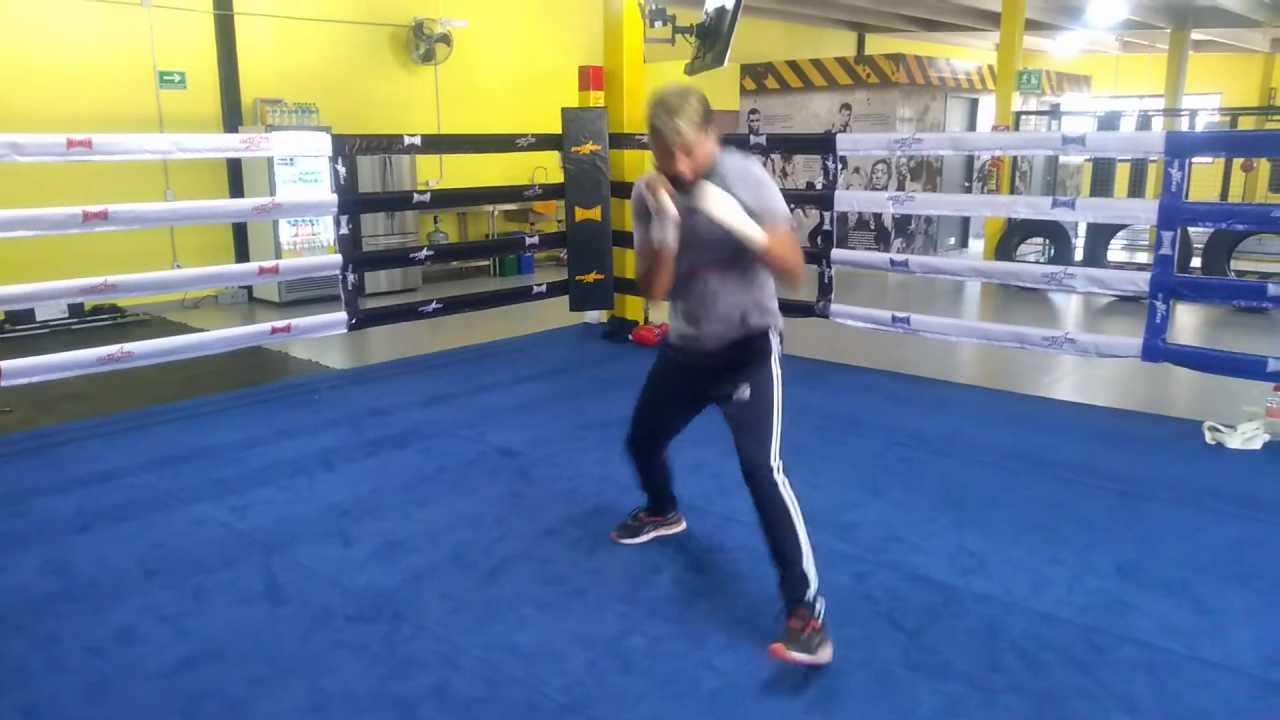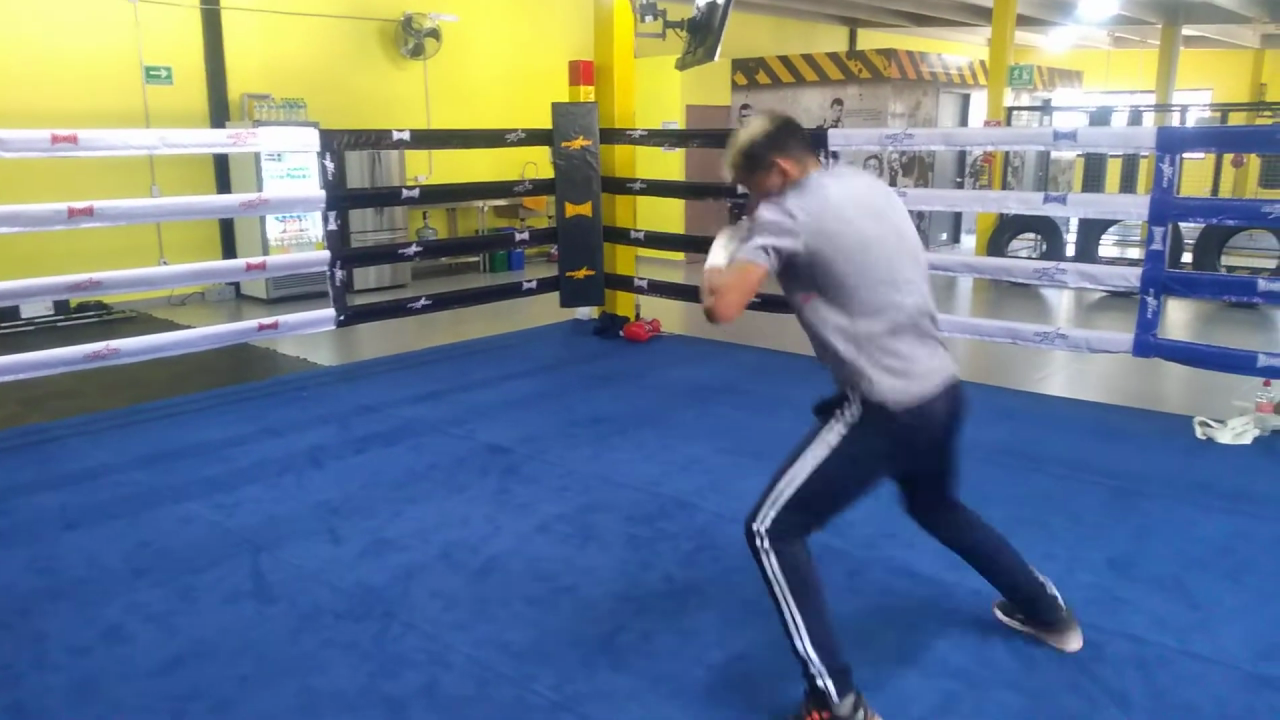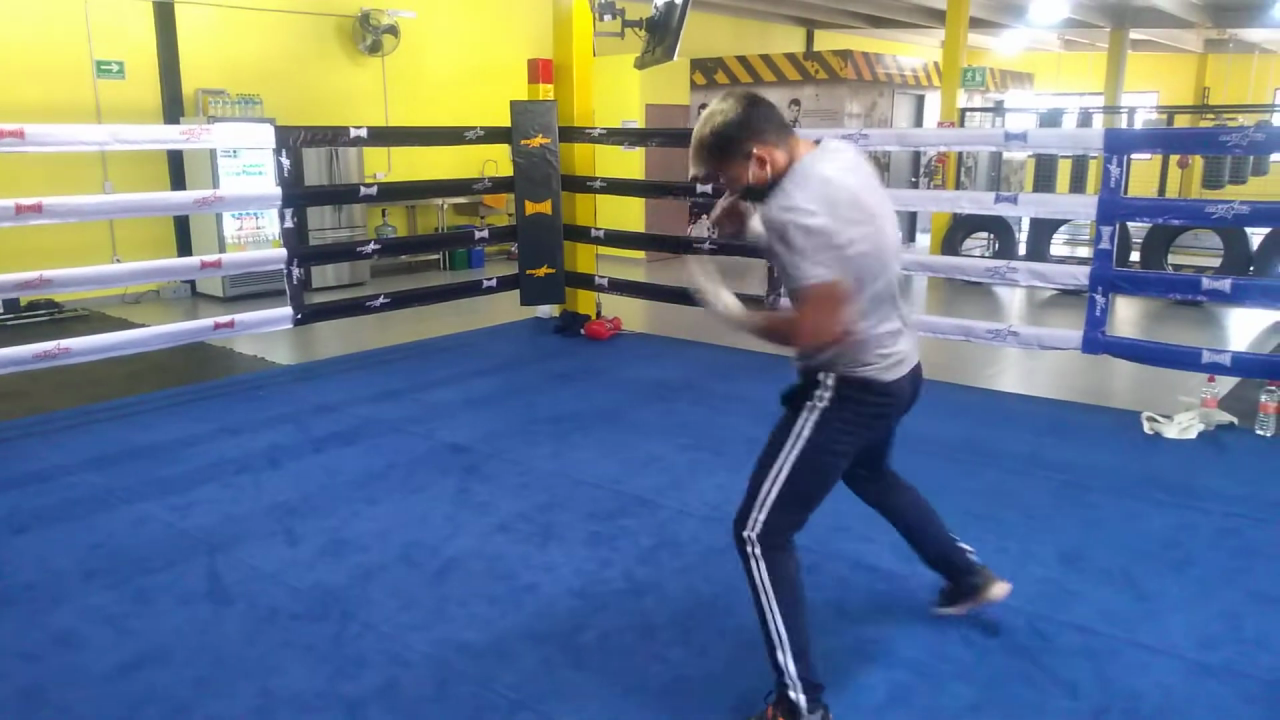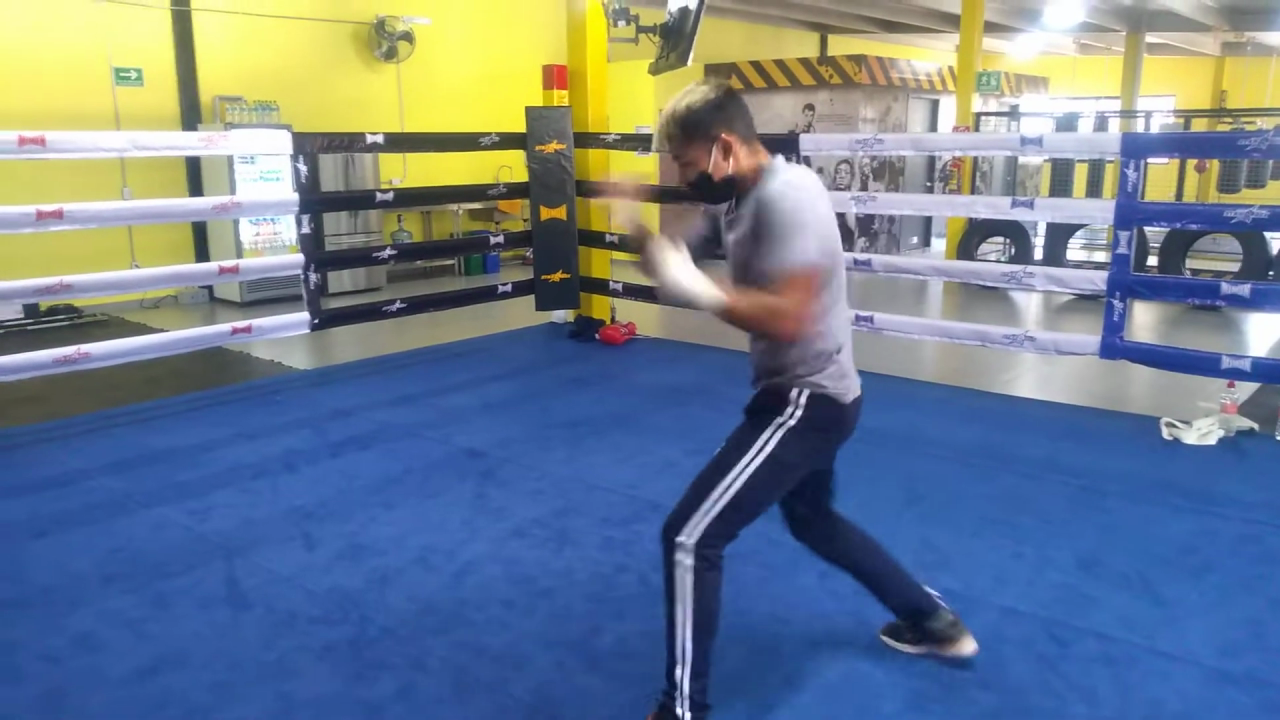
dt=0.5s
person 1, frame 1
left shoulder: (744, 175)
right shoulder: (655, 191)
left elbow: (791, 266)
right elbow: (655, 290)
left wrist: (738, 223)
right wrist: (662, 225)
left hip: (749, 341)
right hip: (686, 345)
left knee: (761, 464)
right knee: (643, 439)
left ankle: (806, 610)
right ankle: (663, 511)
person 1, frame 2
left shoulder: (786, 212)
right shoulder: (866, 184)
left elbow: (721, 308)
left wrist: (720, 258)
left hip: (881, 406)
right hip: (938, 388)
left knee: (772, 530)
right knee: (935, 506)
right ankle: (1045, 610)
person 1, frame 3
left shoulder: (798, 206)
right shoulder: (840, 156)
left elbow: (815, 330)
left wrist: (732, 312)
right wrist: (749, 220)
left hip: (850, 386)
right hip: (894, 370)
left knee: (760, 532)
right knee: (869, 475)
right ankle: (970, 576)
person 1, frame 4
left shoulder: (783, 198)
right shoulder: (736, 200)
left elbow: (790, 316)
right elbow: (685, 253)
left wrist: (693, 288)
right wrist: (648, 242)
left hip: (810, 403)
right hip: (817, 397)
left knee: (690, 538)
right knee: (811, 519)
right ankle: (935, 622)
